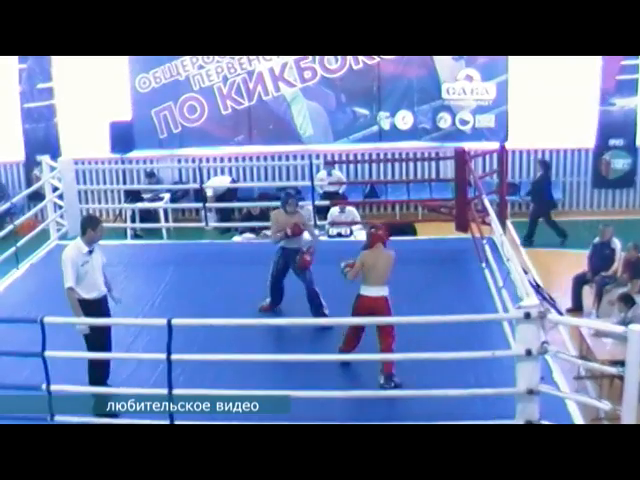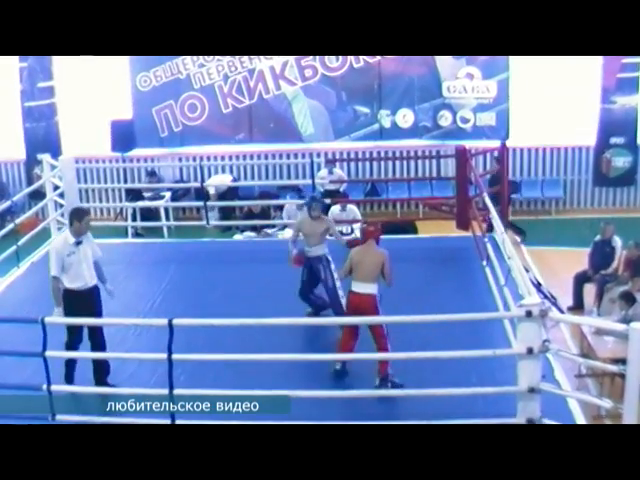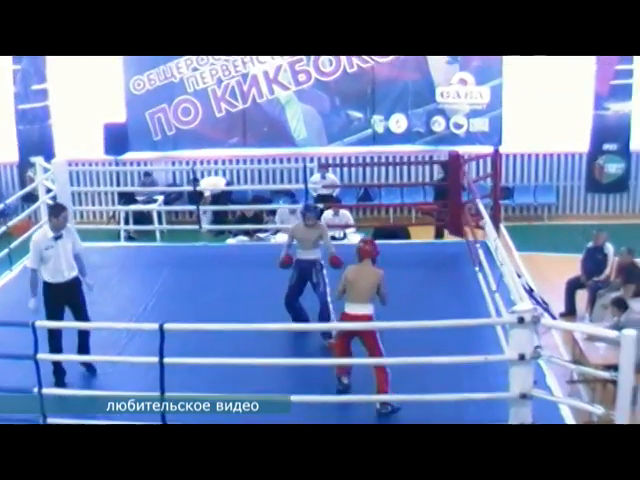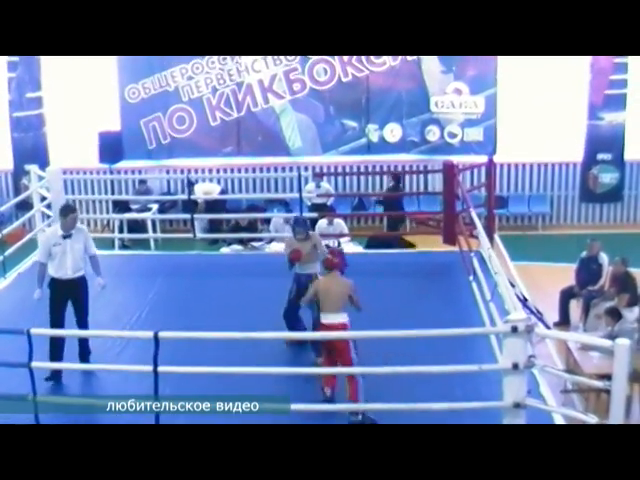
dt=0.5s
person 1, frame 1
left shoulder: (95, 247)
right shoulder: (71, 254)
right elbow: (70, 290)
left wrist: (110, 291)
right wrist: (80, 318)
left hip: (101, 301)
right hip: (86, 305)
left knee: (105, 346)
right knee: (95, 352)
left ankle: (100, 384)
right ankle: (99, 399)
person 1, frame 2
left shoulder: (87, 237)
right shoulder: (58, 245)
right elbow: (55, 279)
left wrist: (105, 284)
right wrist: (58, 307)
left hip: (92, 292)
right hip: (72, 297)
left knee: (98, 338)
right knee: (74, 340)
left ankle: (102, 380)
right ankle: (69, 374)
person 1, frame 3
left shoulder: (70, 231)
right shoulder: (38, 239)
right elbow: (33, 270)
left wrist: (85, 277)
right wrist: (33, 297)
left hip: (73, 284)
right hip: (52, 289)
left knee: (84, 323)
right knee: (55, 333)
left ankle: (85, 359)
right ankle: (59, 375)
person 1, frame 4
left shoulder: (82, 232)
right shoulder: (48, 236)
left elbow: (92, 256)
right elbow: (42, 263)
left wrist: (99, 276)
right wrist: (39, 288)
left hip: (78, 282)
right hip: (57, 284)
left knee: (82, 322)
right knee: (56, 326)
left ankle: (85, 357)
right ankle: (56, 369)
person 2, frame 1
left shoulder: (364, 255)
right shoulder: (391, 255)
left elbow: (351, 278)
left wrist: (346, 268)
left hip: (364, 299)
right hip: (381, 301)
left knee: (355, 329)
right knee: (387, 339)
left ankle: (344, 354)
right ankle: (387, 378)
person 2, frame 2
left shoulder: (355, 252)
right shoulder: (383, 254)
left elbow: (344, 274)
right elbow: (389, 281)
left hip: (354, 297)
right hip: (371, 300)
left knee: (349, 331)
right knee: (382, 340)
left ankle: (340, 365)
right ankle: (384, 380)
person 2, frame 3
left shoulder: (349, 270)
right shoulder: (379, 273)
left elbow: (339, 295)
right elbow: (384, 301)
left hip: (347, 318)
right hip: (365, 321)
left knee: (340, 347)
left ankle: (343, 380)
right ankle: (384, 403)
person 2, frame 4
left shoulder: (319, 281)
right shoulder: (347, 284)
left elbow: (305, 301)
right elbow: (359, 307)
left hip: (324, 328)
right hip: (340, 329)
left knee: (329, 361)
right knee: (351, 372)
left ankle: (328, 393)
right ankle: (356, 414)
person 3, frame 1
left shoulder: (301, 216)
right shoulder: (276, 215)
left elbow: (314, 236)
right elbow: (274, 239)
left wrist: (309, 252)
right wrist: (286, 234)
left hip: (298, 251)
right hip: (283, 251)
left knee: (309, 284)
right knee: (274, 280)
left ankle: (322, 315)
right ankle: (273, 303)
person 3, frame 2
left shoulder: (327, 222)
right shoulder: (300, 222)
left elbow: (339, 238)
right elbow: (292, 241)
left wrist: (348, 243)
right wrist: (294, 252)
left hip: (323, 260)
right hip: (308, 260)
left knee: (334, 293)
right knee: (304, 293)
right ankle: (321, 305)
person 3, frame 3
left shoulder: (321, 228)
right shoulder: (295, 229)
left elbow: (328, 245)
right elbow: (287, 245)
left wrist: (334, 255)
right wrist: (284, 256)
left hip: (315, 265)
right hip: (299, 264)
left knee: (323, 299)
right knee: (290, 298)
left ankle: (328, 335)
right ankle: (301, 321)
person 3, frame 4
left shoulder: (314, 238)
right shoulder: (289, 242)
left elbow: (324, 255)
right elbow: (290, 267)
right wrist: (291, 260)
left hip: (313, 278)
right hip: (299, 277)
left knee: (317, 315)
right knee: (289, 312)
left ankle: (320, 353)
